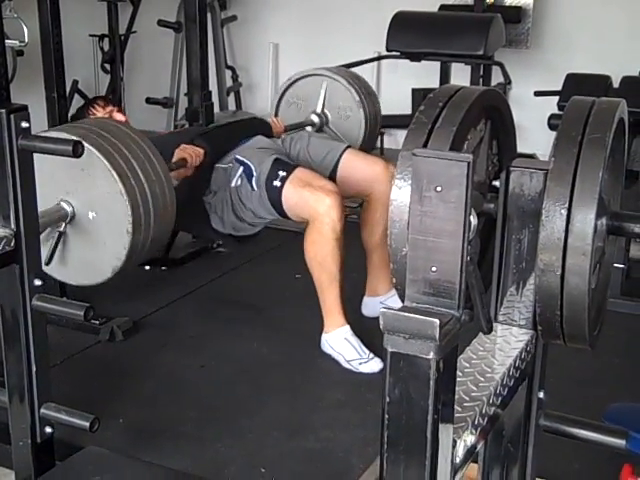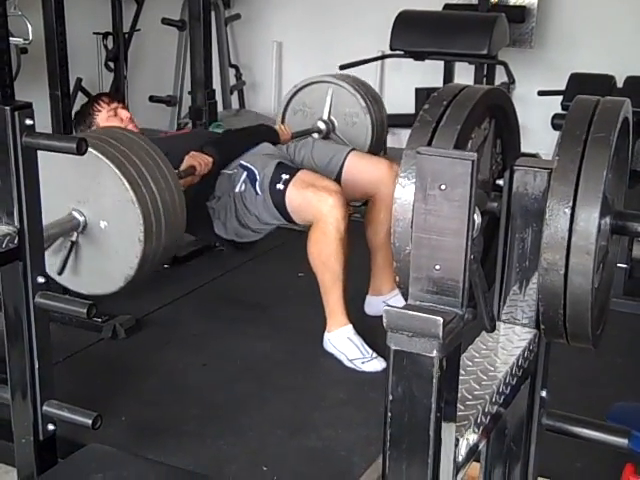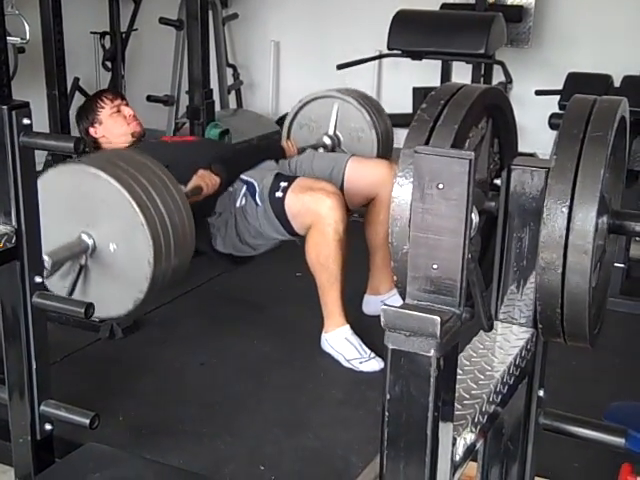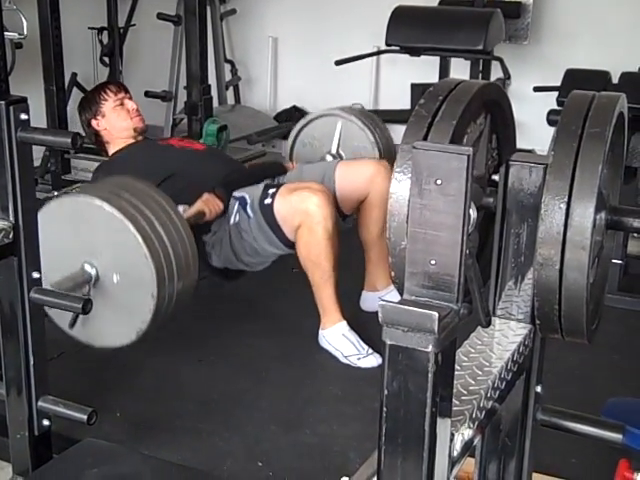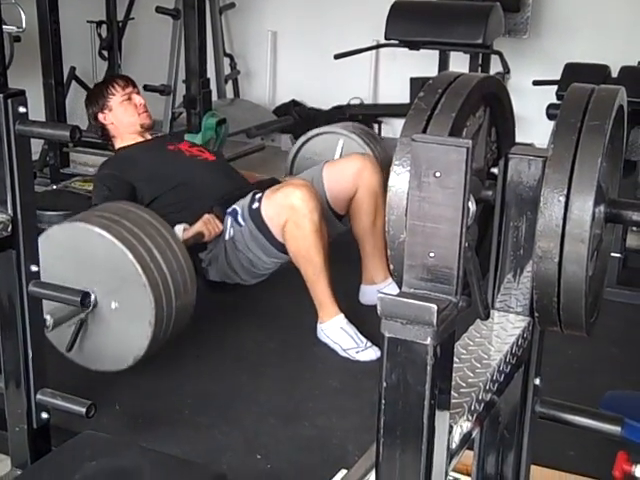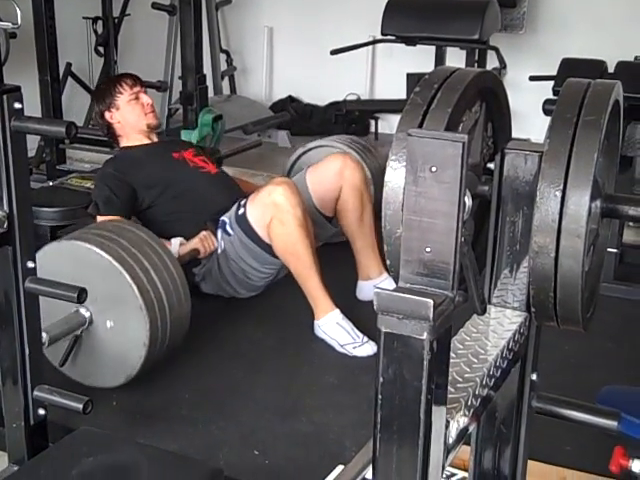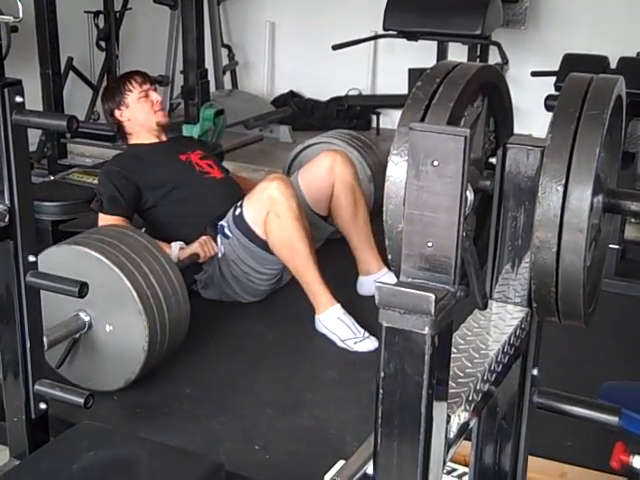
dt=0.2s
person 1, frame 1
left shoulder: (155, 147)
left wrist: (267, 126)
right wrist: (176, 169)
right hip: (233, 173)
left knee: (381, 175)
right knee: (325, 203)
left ankle: (379, 294)
right ankle: (335, 332)
person 1, frame 2
left shoulder: (159, 146)
left wrist: (274, 133)
right wrist: (183, 174)
right hip: (235, 183)
left knee: (385, 174)
right knee: (329, 202)
left ankle: (383, 293)
right ankle: (338, 331)
person 1, frame 3
left shoulder: (163, 146)
left wrist: (280, 149)
right wrist: (188, 189)
right hip: (235, 202)
left knee: (384, 175)
right knee: (326, 204)
left ankle: (381, 293)
right ankle: (335, 331)
person 1, frame 4
left shoulder: (169, 143)
right shoulder: (111, 173)
left wrist: (284, 169)
right wrist: (186, 213)
left hip: (265, 190)
right hip: (230, 220)
left knee: (374, 173)
right knee: (314, 201)
left ankle: (378, 290)
right ankle: (332, 327)
person 1, frame 5
left shoulder: (174, 142)
right shoulder: (114, 172)
left wrist: (273, 184)
right wrist: (182, 231)
left hip: (255, 208)
right hip: (225, 238)
left knee: (360, 167)
right knee: (297, 197)
left ankle: (377, 284)
right ankle: (331, 322)
person 1, frame 6
left shoulder: (181, 147)
right shoulder: (117, 172)
right wrist: (177, 246)
left hip: (257, 227)
right hip: (220, 255)
left knee: (341, 166)
right knee: (279, 194)
left ankle: (373, 279)
right ankle: (327, 318)
person 1, frame 7
left shoulder: (190, 145)
right shoulder: (122, 170)
right wrist: (177, 251)
left hip: (270, 244)
right hip: (222, 262)
left knee: (333, 163)
right knee: (275, 190)
left ankle: (373, 275)
right ankle: (328, 312)
